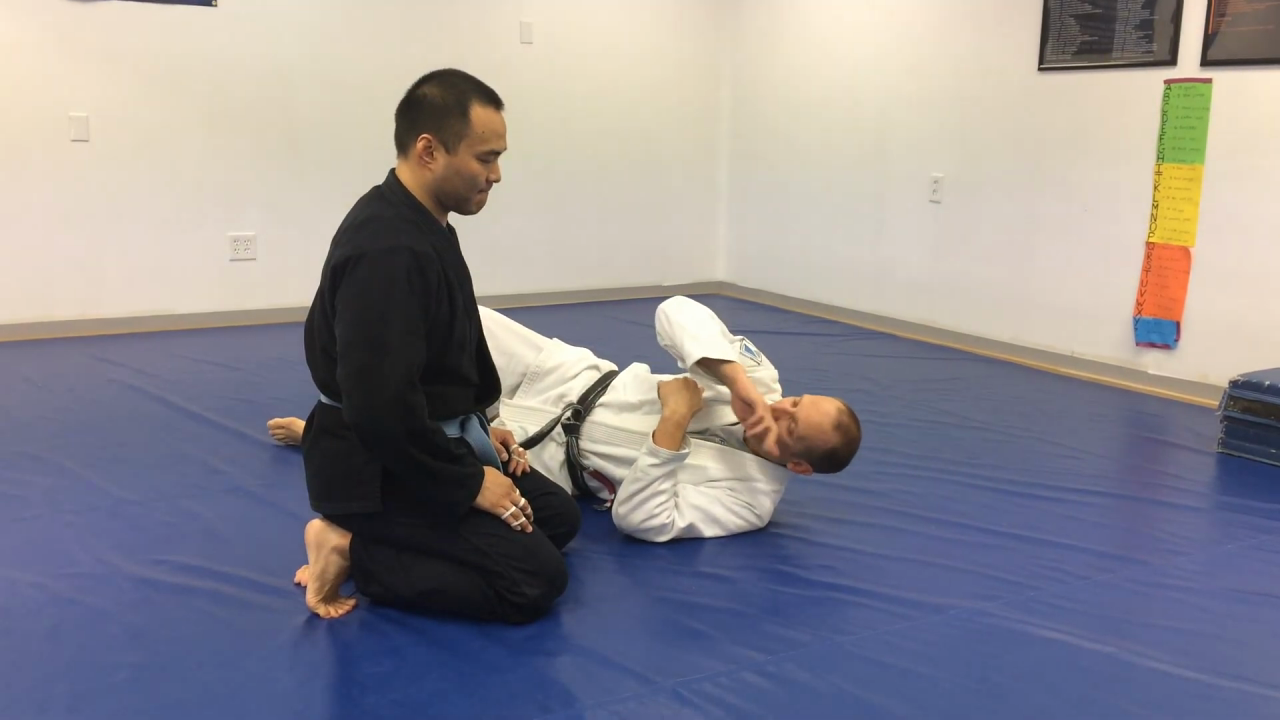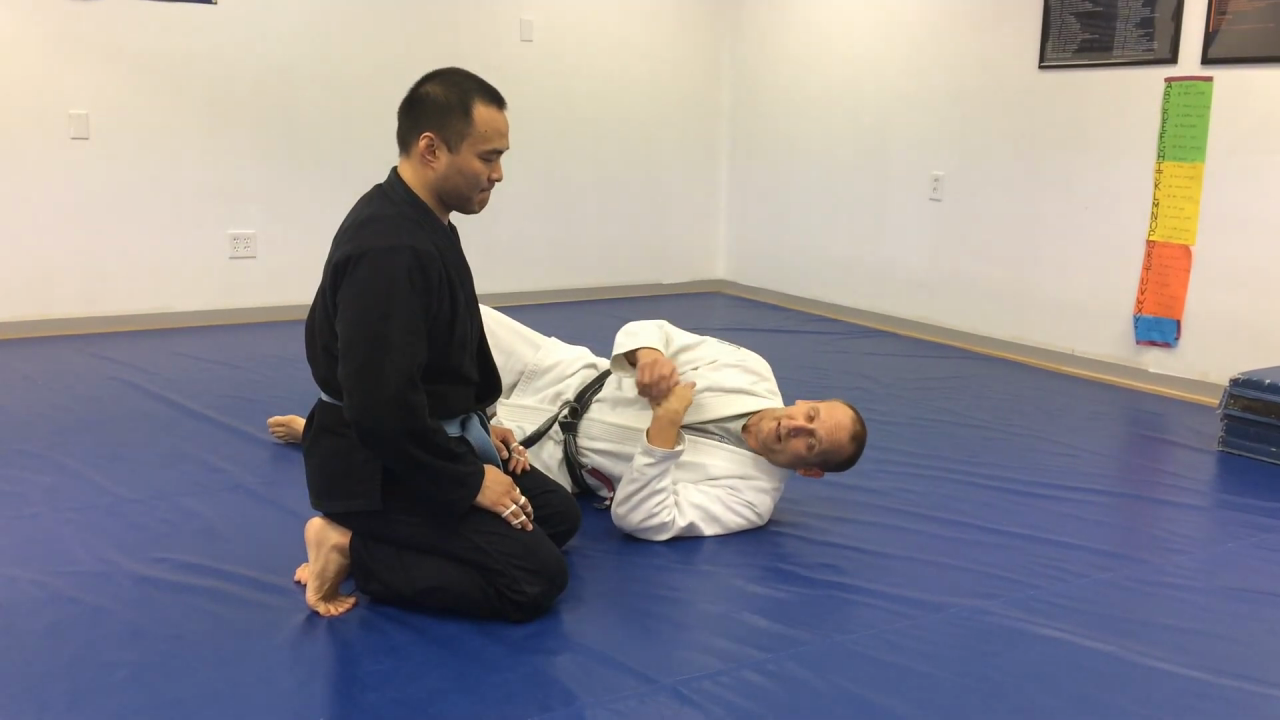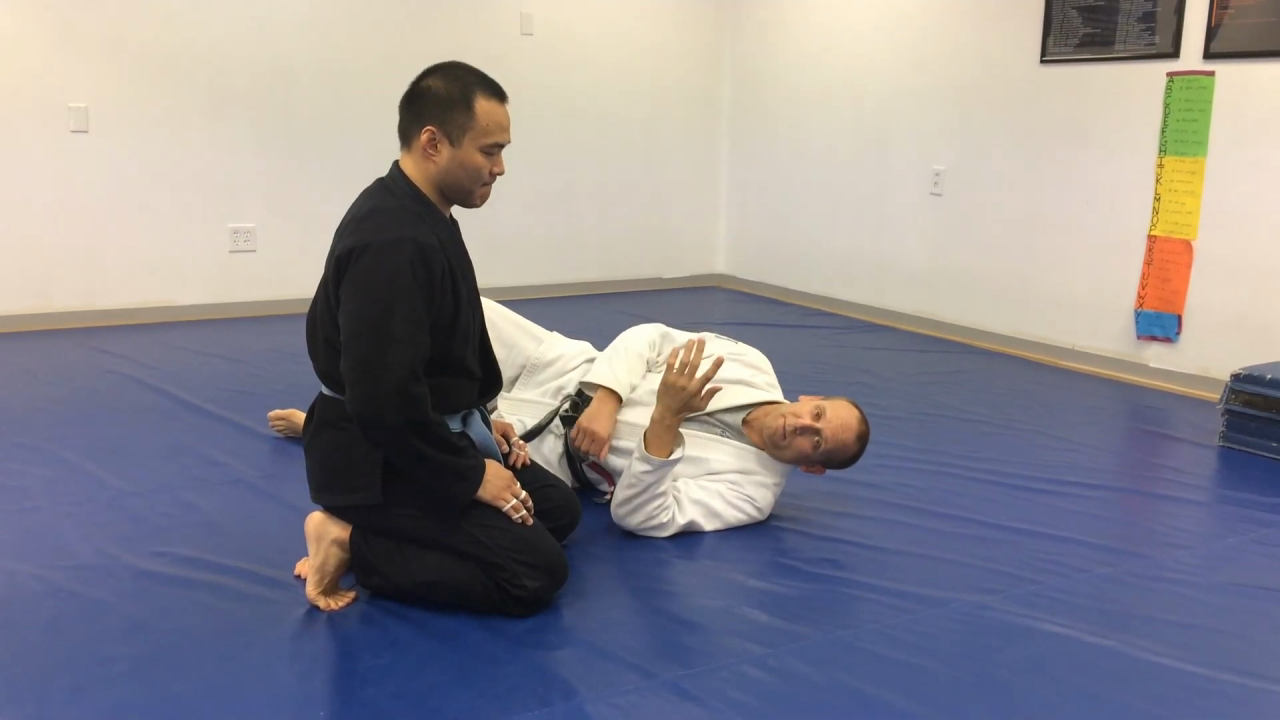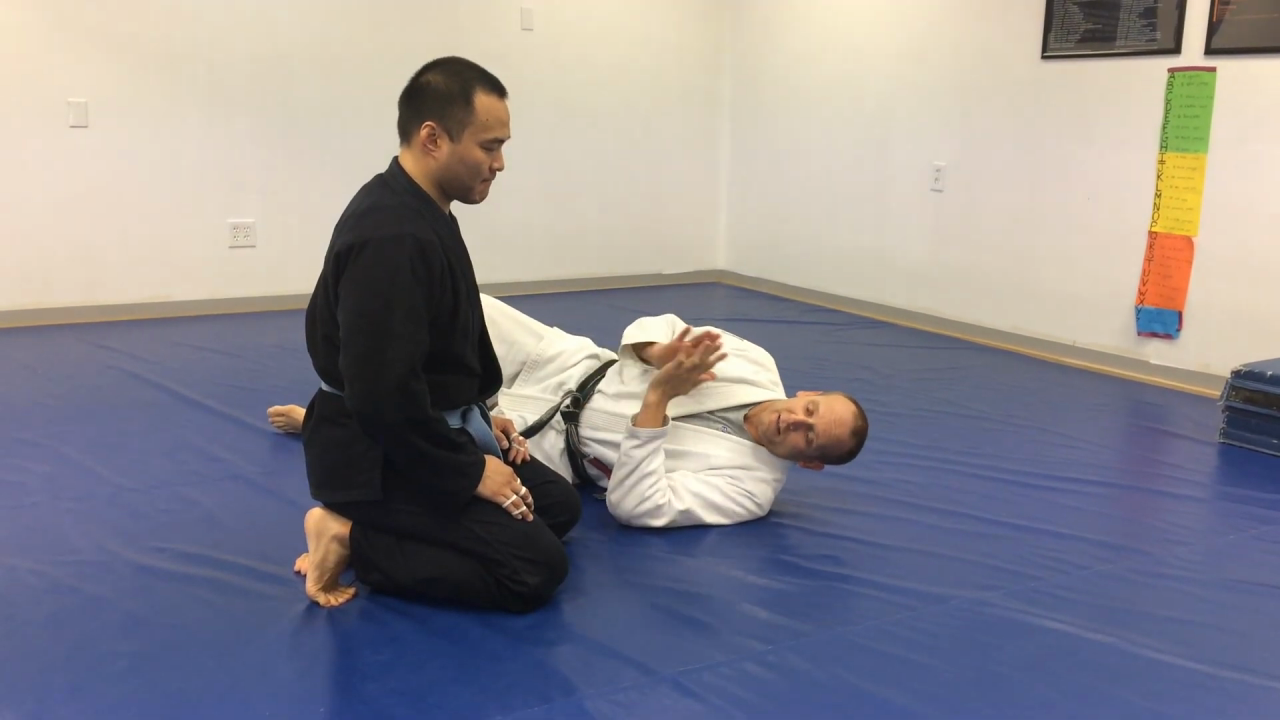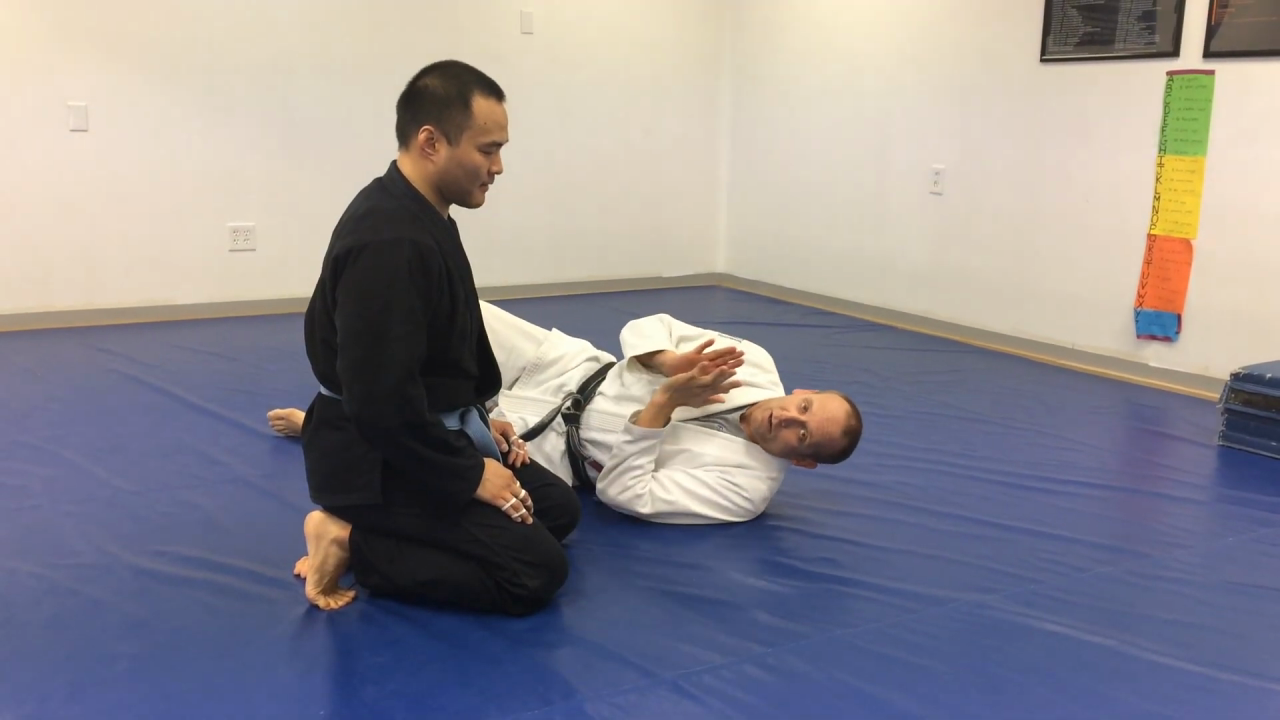
dt=0.5s
person 1, frame 1
left shoulder: (751, 500)
right shoulder: (760, 378)
left elbow: (639, 519)
right elbow: (676, 313)
left wrist: (674, 423)
right wrist: (741, 384)
left hip: (554, 458)
right hip: (578, 378)
person 1, frame 2
left shoulder: (751, 495)
right shoulder: (752, 372)
left elbow: (640, 517)
right elbow: (650, 332)
left wrist: (666, 422)
right wrist: (650, 356)
left hip: (551, 454)
right hip: (574, 376)
person 1, frame 3
left shoulder: (751, 490)
right shoulder: (749, 366)
left elbow: (639, 515)
right elbow: (648, 340)
left wrist: (666, 421)
right wrist: (606, 399)
left hip: (553, 448)
right hip: (572, 372)
person 1, frame 4
left shoulder: (751, 487)
right shoulder: (753, 364)
left elbow: (634, 504)
right elbow: (653, 328)
left wrist: (659, 396)
right wrist: (663, 352)
left hip: (552, 443)
right hip: (579, 367)
person 1, frame 5
left shoulder: (745, 486)
right shoulder: (753, 363)
left elbow: (624, 492)
right elbow: (647, 328)
left wrist: (665, 403)
right wrist: (673, 363)
left hip: (554, 445)
right hip: (579, 369)
person 2, frame 1
left shoulder: (421, 224)
right shoulder: (385, 251)
right elbow: (380, 407)
left wrist: (474, 428)
right wrist: (467, 483)
left hip: (428, 441)
right hip: (377, 465)
left knee: (557, 518)
right knee: (534, 579)
left ankle: (378, 539)
right ankle: (354, 550)
person 2, frame 2
left shoulder: (423, 222)
right shoulder: (388, 249)
right elbow: (381, 407)
left wrist: (477, 428)
right wrist: (467, 481)
left hip: (429, 439)
right hip: (377, 462)
left knee: (557, 516)
right knee: (534, 579)
left ankle: (373, 537)
right ankle: (352, 550)
person 2, frame 3
left shoulder: (423, 216)
right shoulder: (390, 242)
right elbow: (384, 399)
left wrist: (476, 422)
right wrist: (468, 475)
left hip: (429, 433)
right hip: (377, 456)
left knee: (558, 510)
right knee: (535, 572)
left ankle: (378, 531)
right ankle: (352, 543)
person 2, frame 4
left shoulder: (422, 212)
right shoulder: (389, 238)
right elbow: (382, 396)
left wrist: (476, 418)
right wrist: (468, 472)
left hip: (427, 429)
right hip: (378, 453)
left knee: (557, 507)
right knee: (535, 569)
left ankle: (369, 527)
right ankle: (352, 540)
person 2, frame 5
left shoulder: (422, 216)
right shoulder: (387, 243)
right elbow: (380, 401)
left wrist: (475, 422)
right wrist: (467, 475)
left hip: (430, 433)
right hip: (378, 456)
left knee: (557, 509)
right knee: (536, 570)
left ankle: (382, 532)
right ankle: (352, 542)
